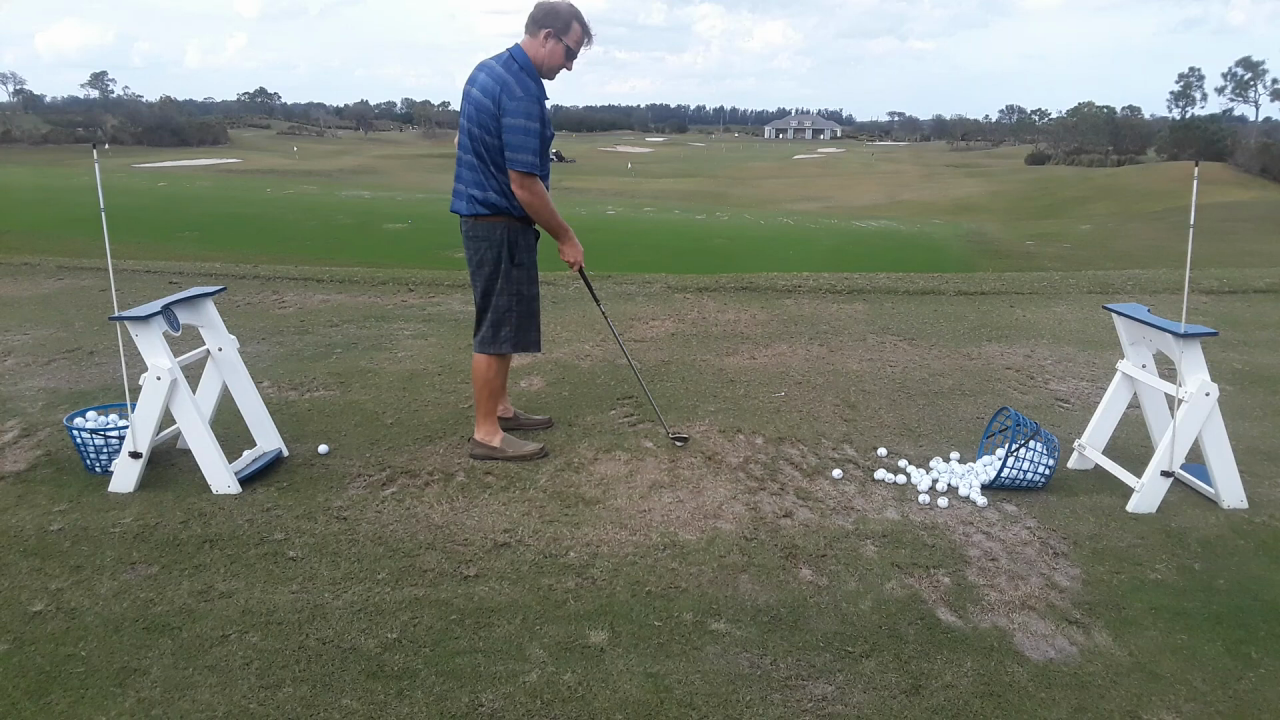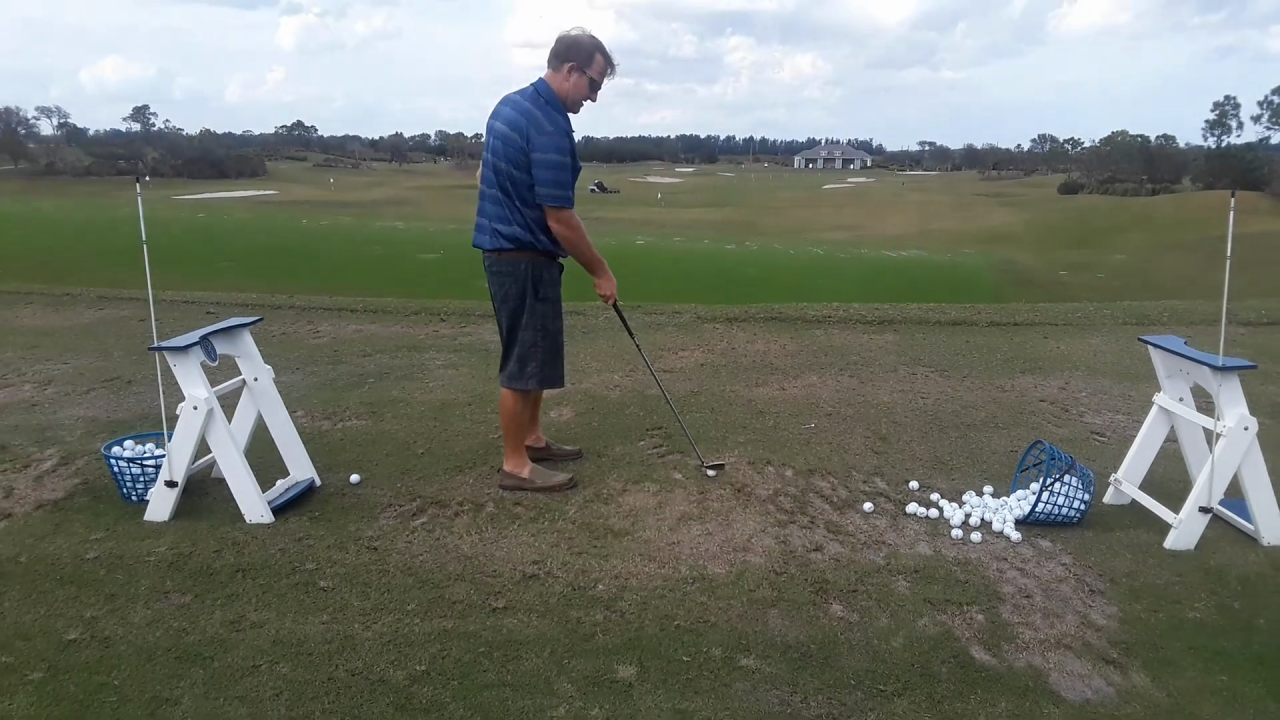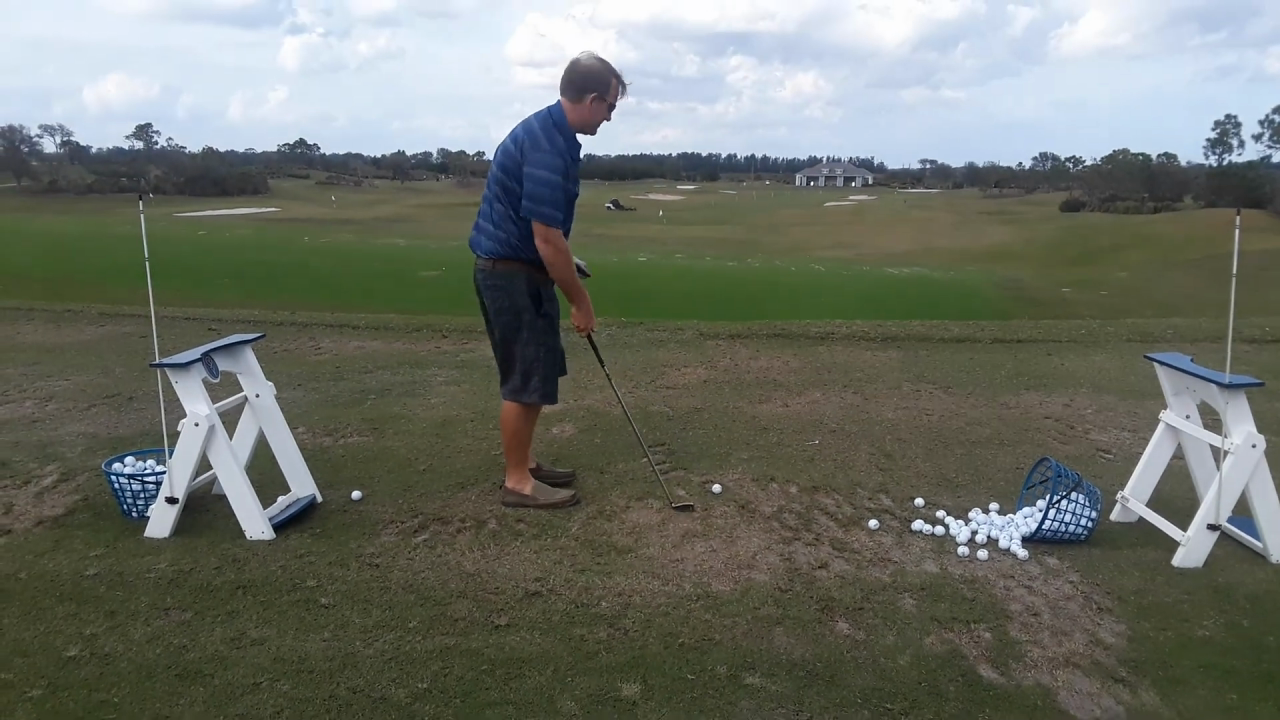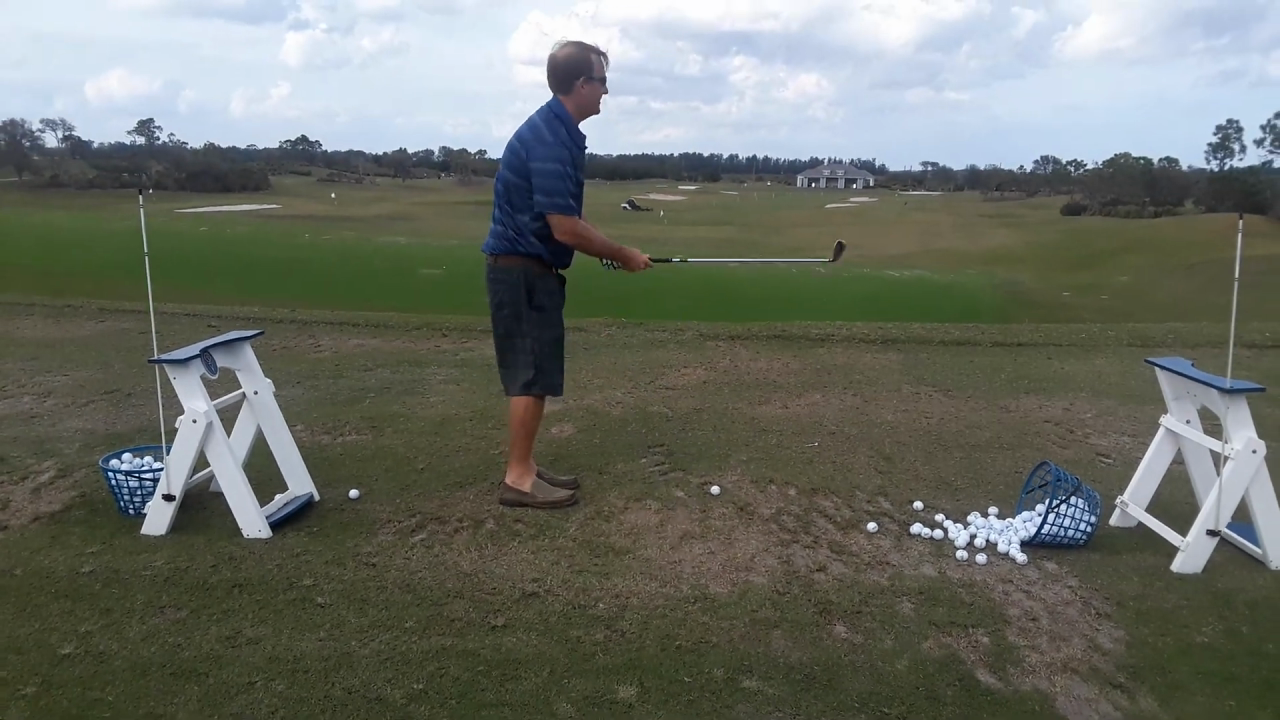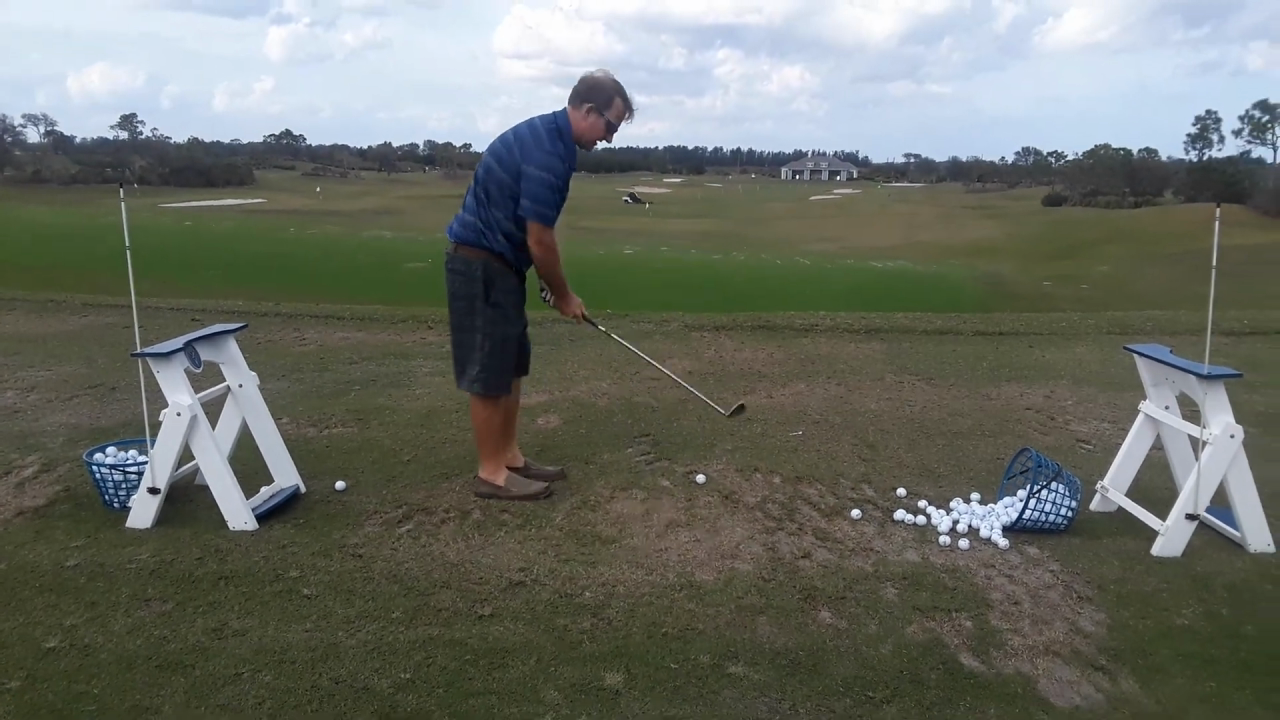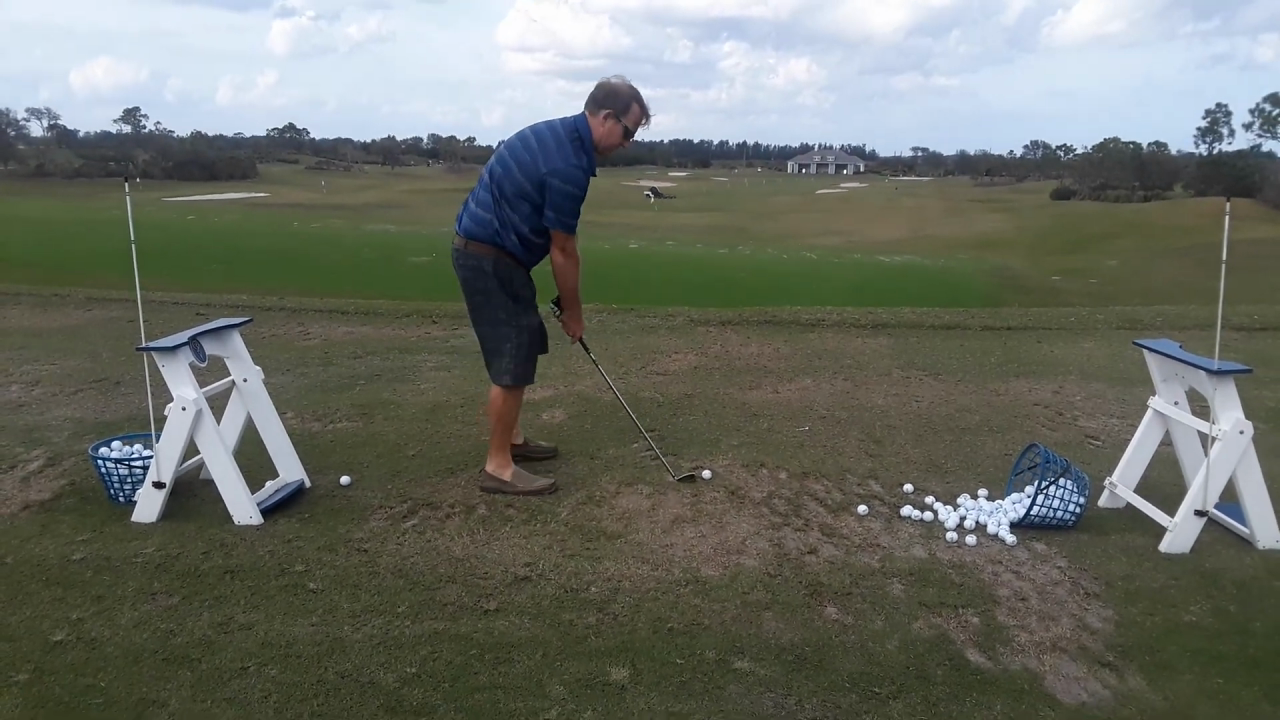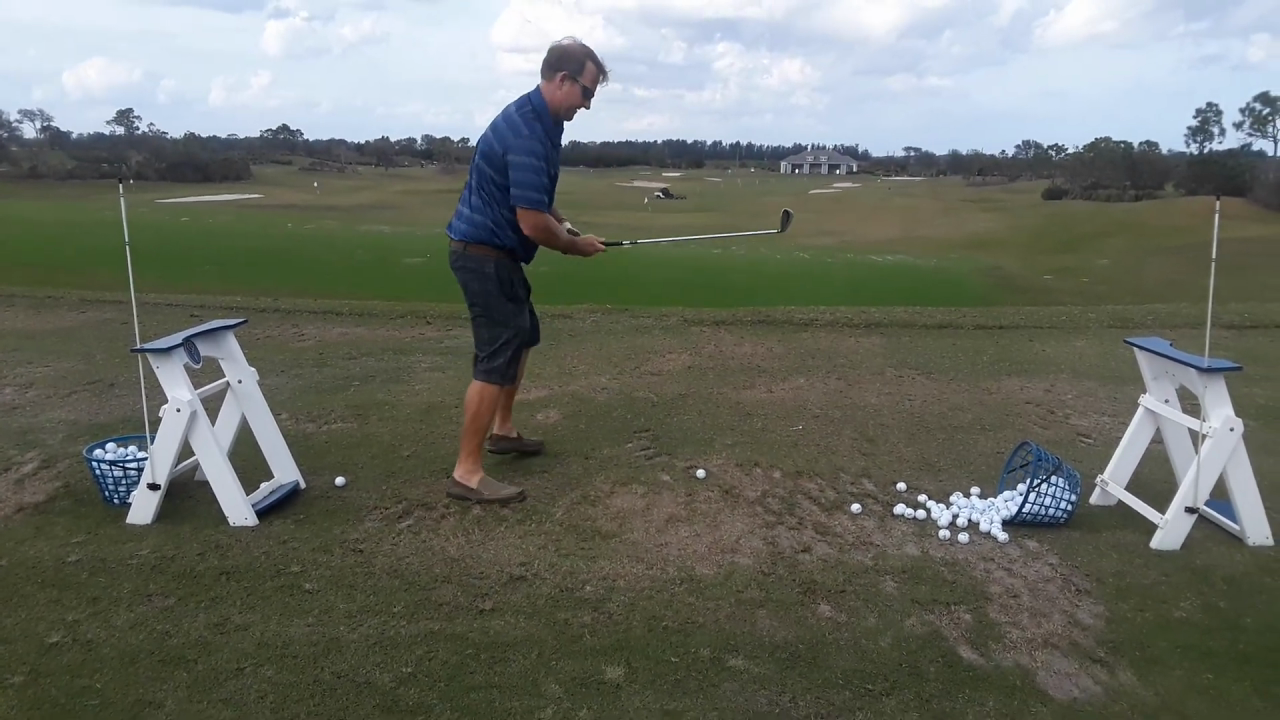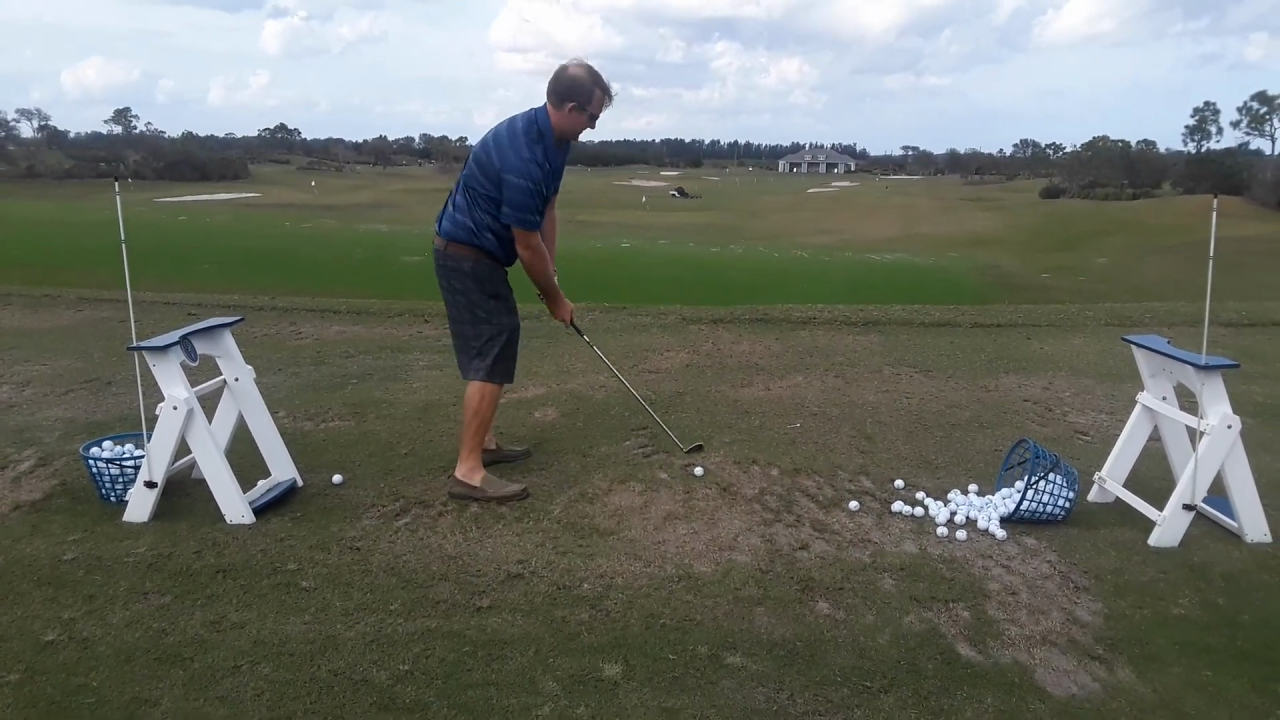
dt=0.7s
person 1, frame 1
left shoulder: (489, 69)
right shoulder: (521, 91)
left elbow: (476, 146)
right elbow: (524, 184)
right wrist: (566, 238)
left hip: (484, 213)
right hip: (500, 223)
left knee: (502, 323)
right knee: (497, 328)
left ankle: (499, 408)
right ankle: (486, 433)
person 1, frame 2
left shoulder: (510, 104)
right shoulder: (549, 127)
left elbow: (486, 176)
right elbow: (560, 219)
right wrist: (600, 272)
left hip: (505, 248)
right hip: (524, 259)
left knee: (531, 354)
right knee: (524, 362)
left ankle: (532, 438)
right ankle: (515, 464)
person 1, frame 3
left shoulder: (545, 128)
right shoulder: (549, 148)
right elbow: (547, 239)
left wrist: (567, 261)
right wrist: (580, 302)
left hip: (513, 267)
right hip: (513, 273)
left knee: (538, 371)
right knee: (526, 378)
left ankle: (523, 461)
right ankle: (517, 481)
person 1, frame 4
left shoulder: (555, 129)
right shoulder: (550, 140)
left elbow: (566, 212)
right elbow: (565, 229)
left wrist: (608, 246)
right wrist: (623, 255)
left hip: (529, 268)
right hip: (521, 271)
left knee: (533, 374)
right knee: (531, 375)
left ankle: (525, 466)
right ankle: (517, 479)
person 1, frame 5
left shoulder: (547, 134)
right shoulder: (547, 152)
right elbow: (540, 242)
left wrist: (556, 291)
right wrist: (564, 297)
left hip: (495, 263)
right hip: (481, 265)
left knee: (511, 366)
right knee: (489, 371)
left ankle: (509, 456)
right ankle: (490, 472)
person 1, frame 6
left shoulder: (560, 135)
right shoulder: (568, 163)
right elbow: (564, 250)
right wrist: (573, 312)
left hip: (490, 249)
right hip: (489, 256)
left knee: (524, 347)
right knee: (513, 358)
left ankle: (511, 438)
right ankle: (498, 466)
person 1, frame 7
left shoulder: (542, 120)
right shoulder: (526, 134)
right elbow: (532, 223)
left wrist: (564, 225)
right wrist: (576, 245)
left hip: (490, 251)
right hip: (485, 255)
left knee: (519, 337)
right knee: (495, 359)
left ankle: (502, 429)
right ankle: (466, 472)
person 1, frame 8
left shoulder: (551, 137)
right shoulder: (522, 157)
left elbow: (546, 209)
right elbow: (527, 245)
left wrist: (552, 273)
right wrist: (555, 299)
left hip: (478, 253)
right hip: (466, 256)
left knee: (496, 349)
right knee: (489, 358)
left ankle: (483, 442)
right ankle: (468, 471)
